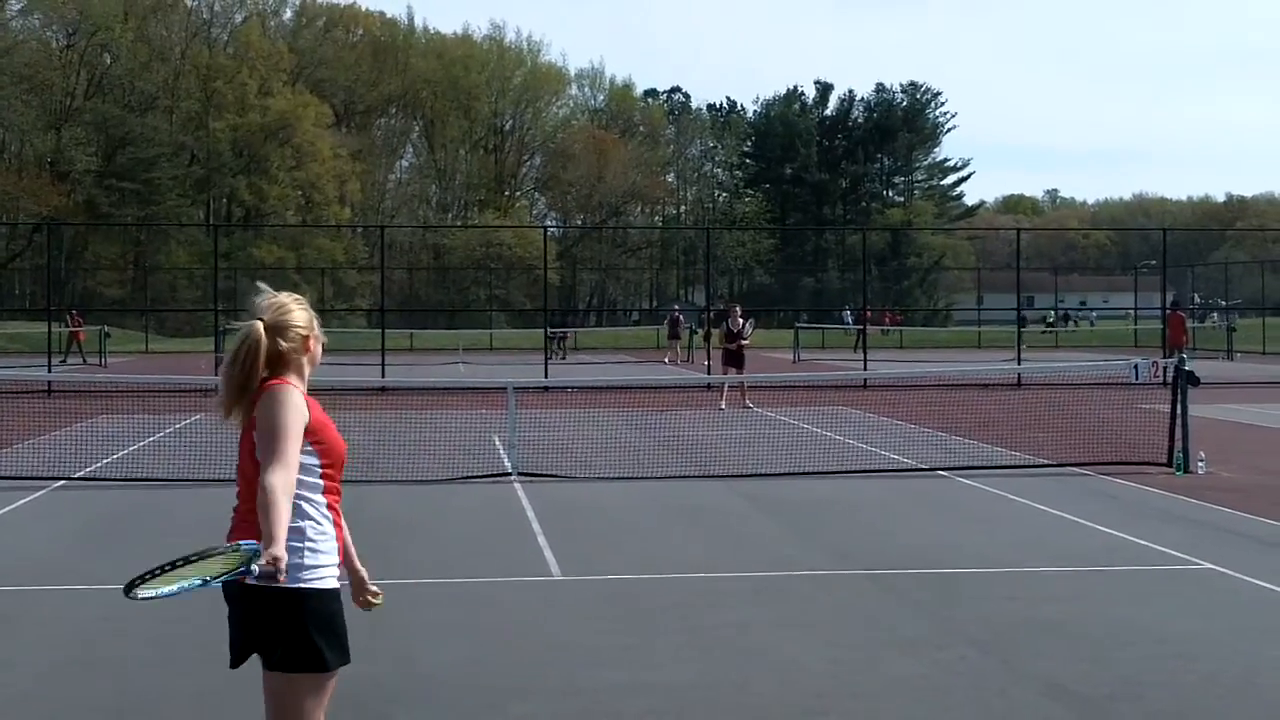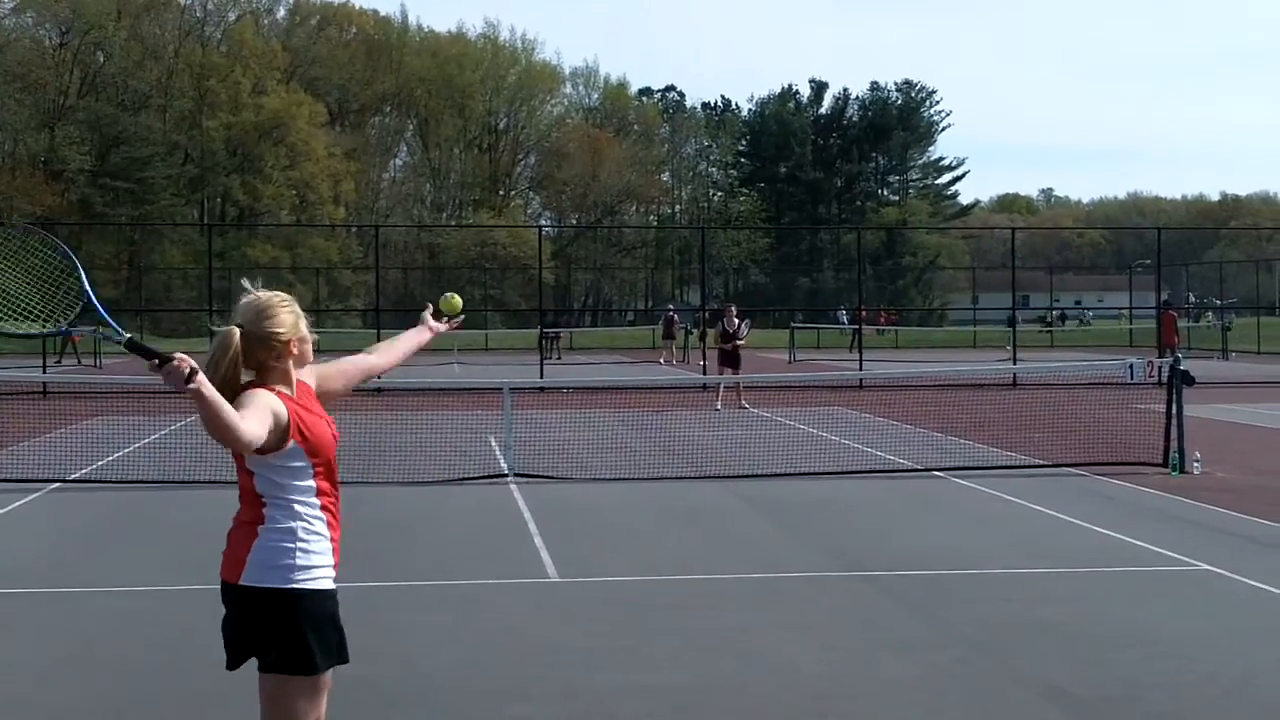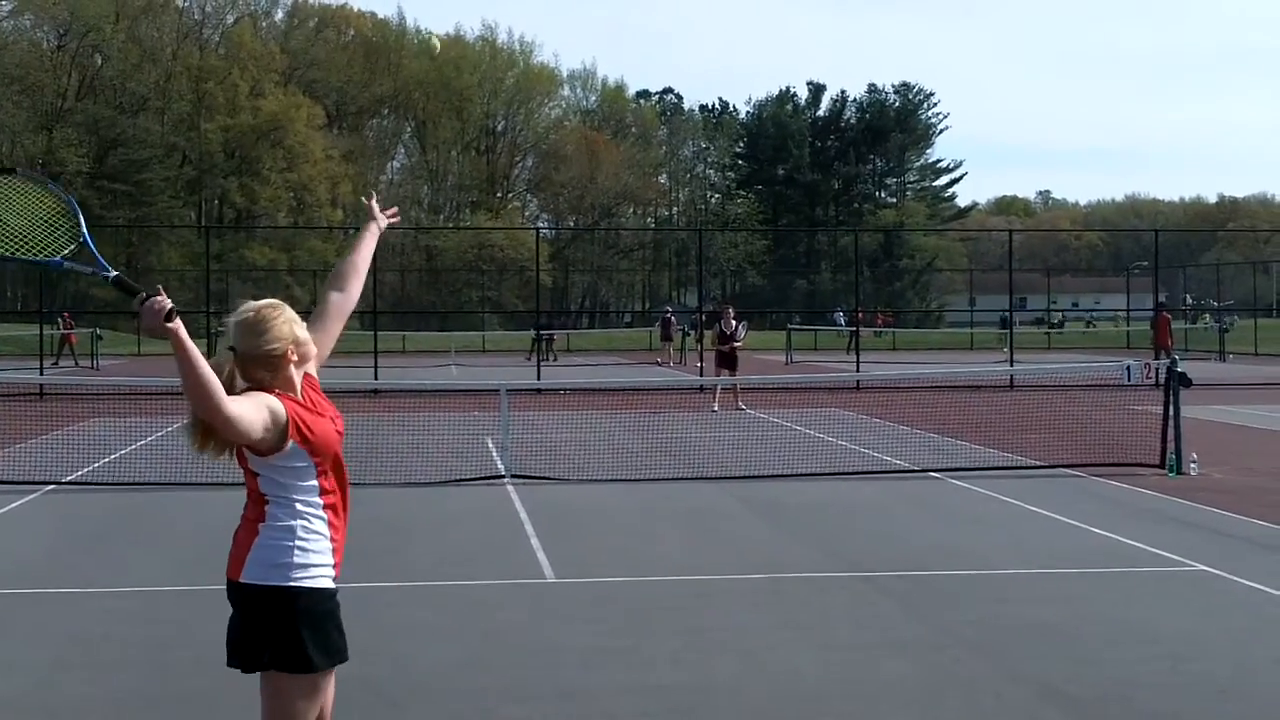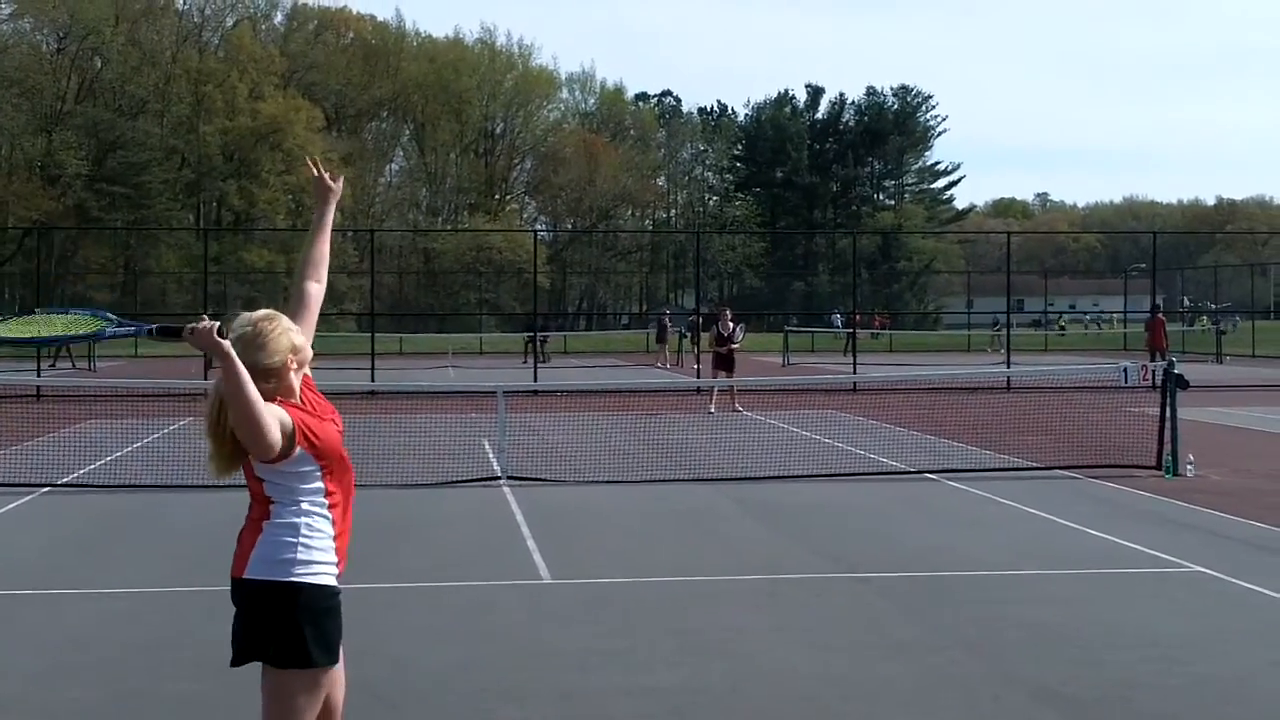
dt=0.2s
person 1, frame 1
left shoulder: (281, 397)
right shoulder: (283, 397)
left elbow: (314, 502)
right elbow: (277, 478)
left wrist: (355, 569)
right wrist: (274, 543)
left hip: (263, 584)
right hip: (294, 581)
person 1, frame 2
left shoulder: (298, 388)
right shoulder: (266, 403)
left elbow: (364, 362)
right elbow: (239, 434)
left wrist: (423, 331)
right wrist: (197, 386)
left hip: (287, 579)
right hip: (285, 582)
person 1, frame 3
left shoulder: (302, 382)
right shoulder: (268, 411)
left elbow: (340, 294)
right elbow: (222, 416)
left wrist: (372, 229)
right wrist: (176, 336)
left hip: (298, 578)
right hip: (287, 583)
person 1, frame 4
left shoulder: (294, 386)
right shoulder: (277, 418)
left elbow: (311, 284)
right elbow: (259, 437)
left wrist: (326, 207)
right wrist: (224, 355)
left hip: (293, 577)
right hip: (292, 581)
